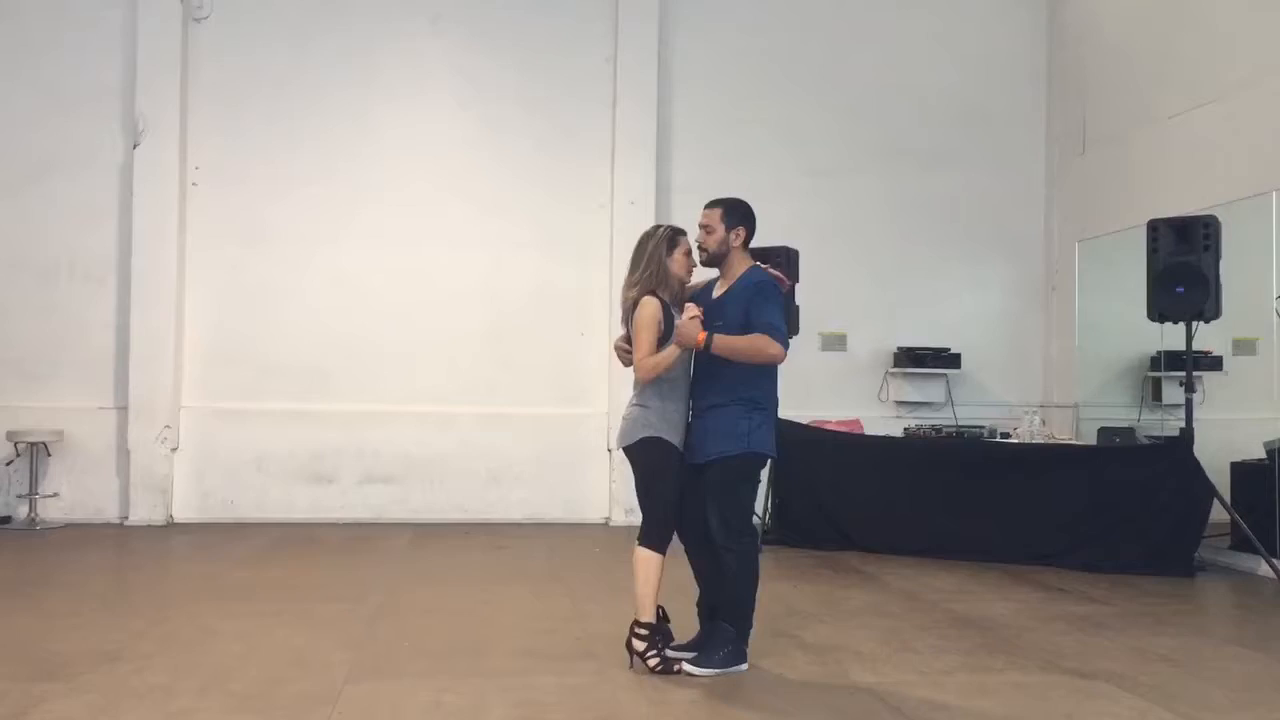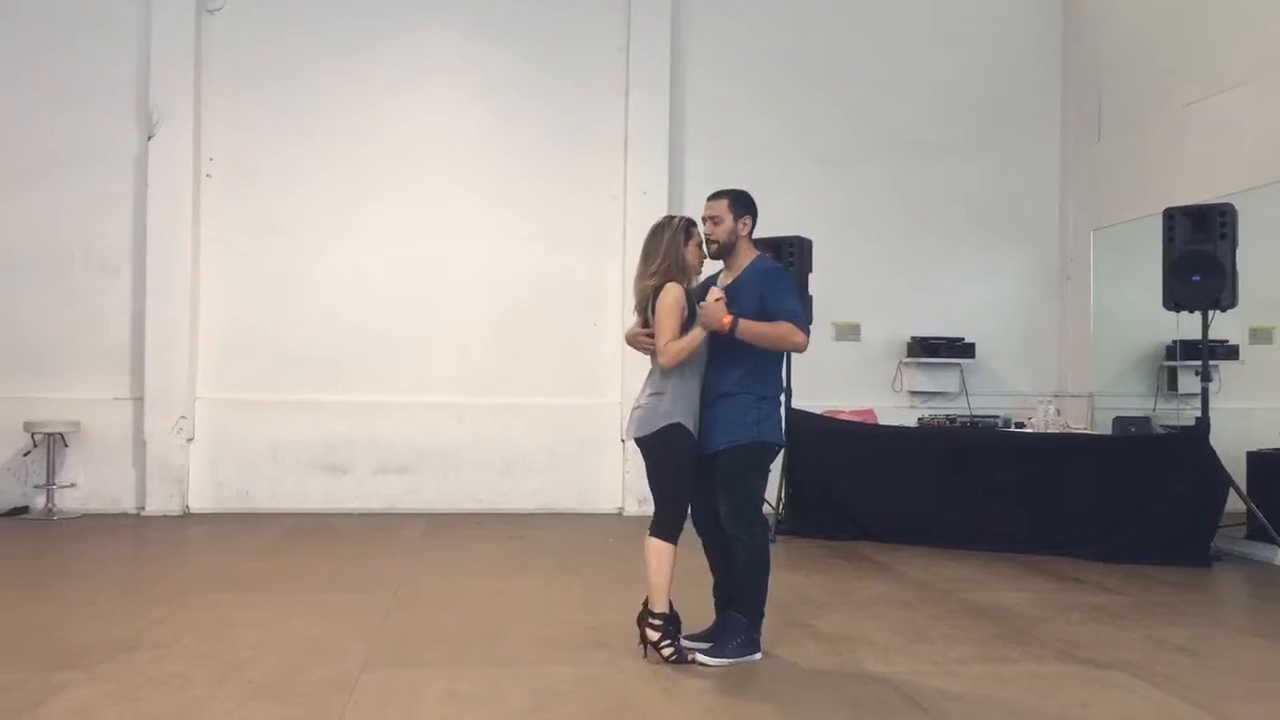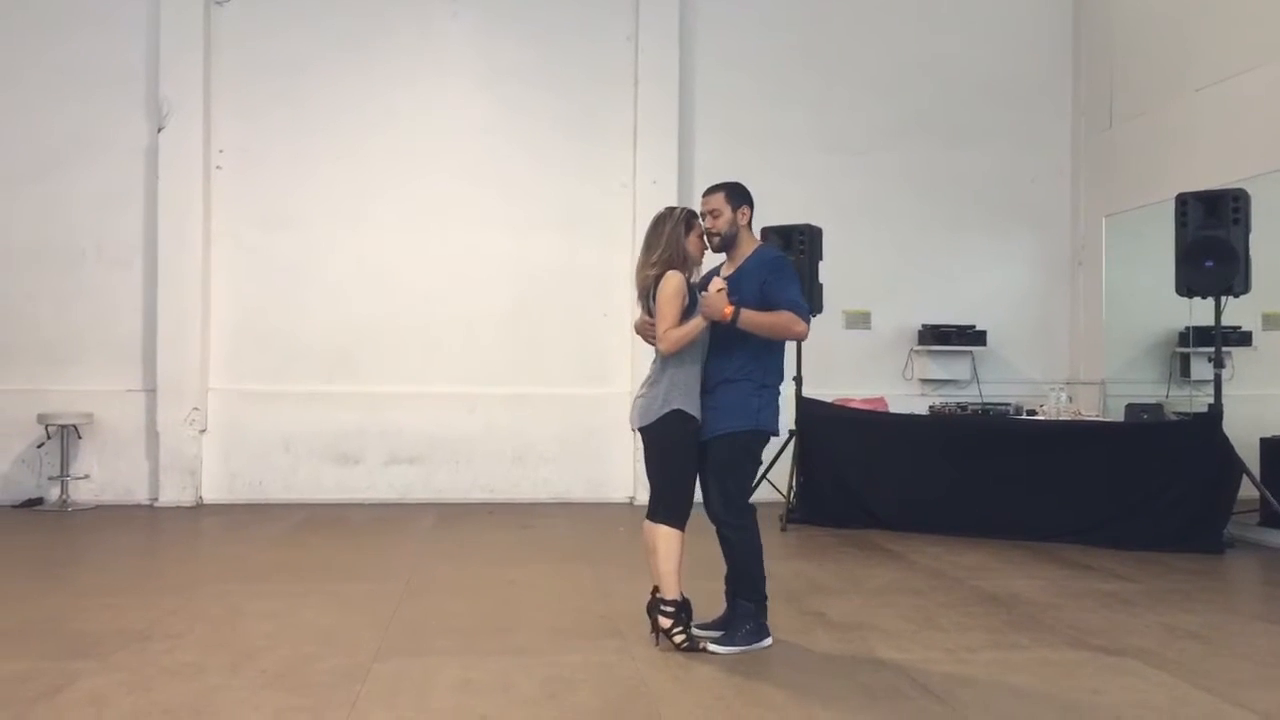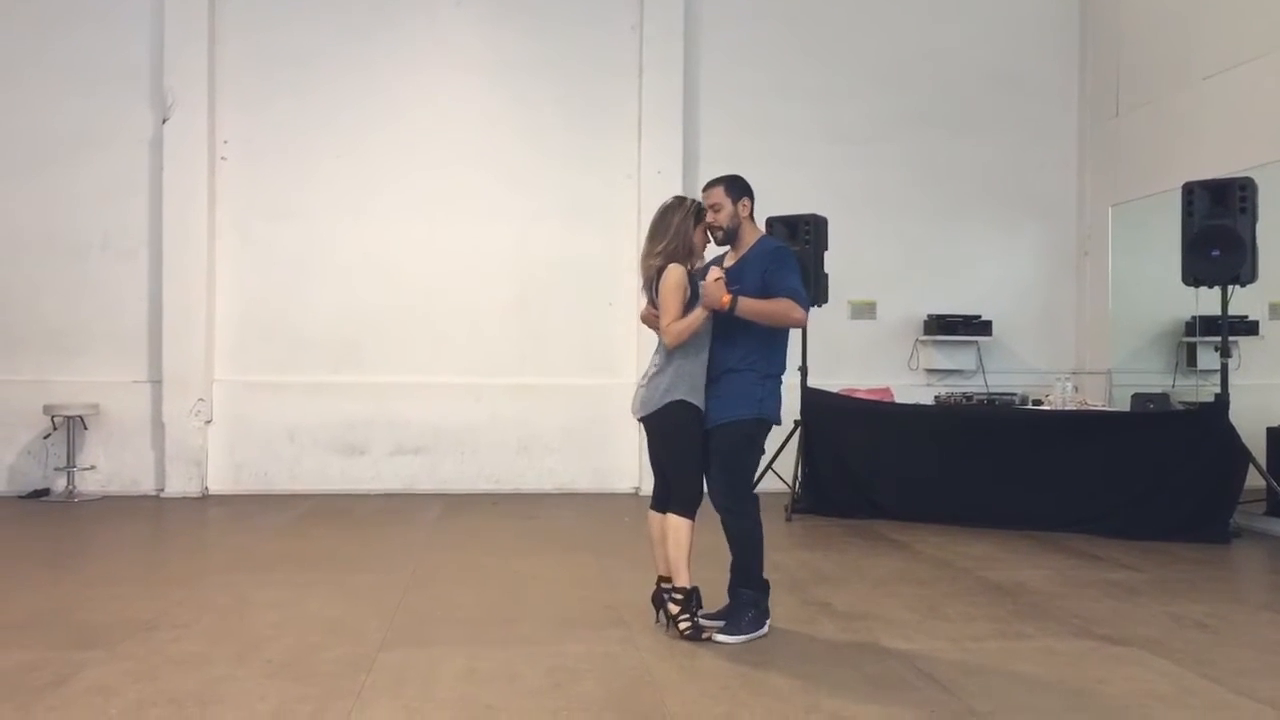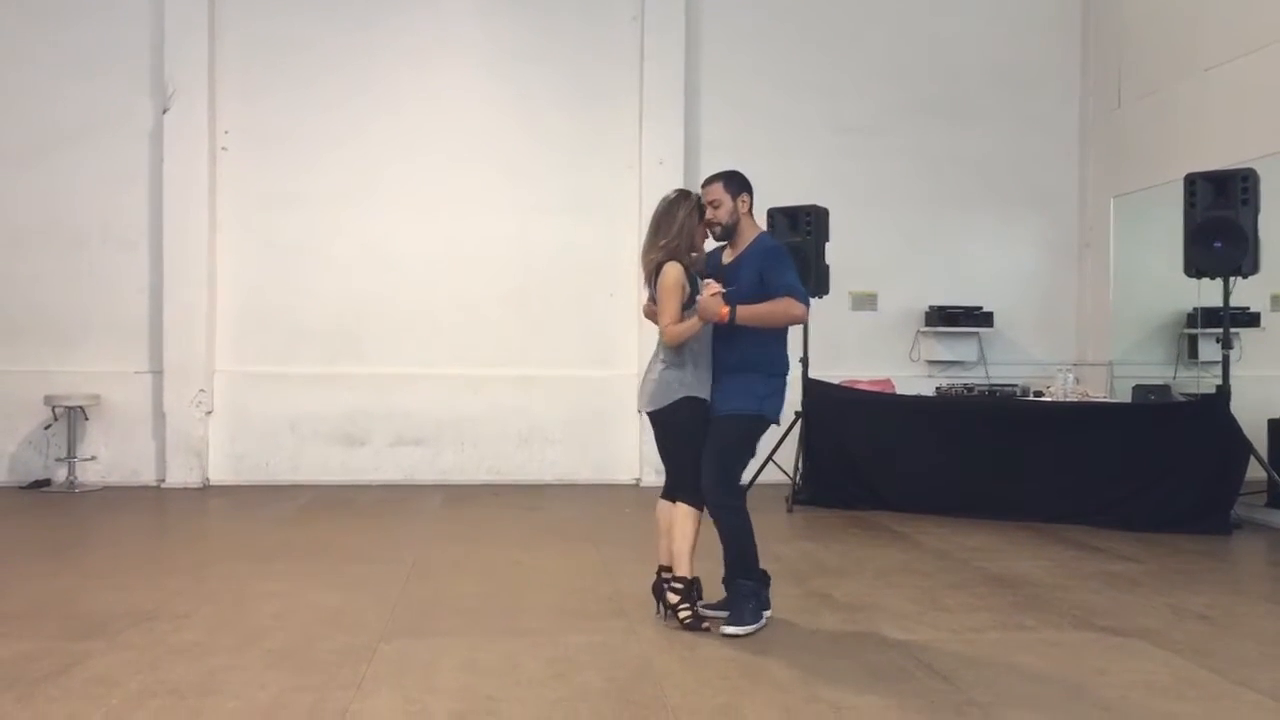
dt=0.4s
person 1, frame 1
left shoulder: (760, 288)
right shoulder: (707, 293)
left elbow: (774, 348)
right elbow: (669, 335)
left wrist: (703, 339)
right wrist: (631, 345)
left hip: (740, 435)
right hip: (703, 432)
left knee: (732, 534)
right knee: (692, 525)
left ankle: (732, 644)
right ankle: (711, 628)
person 1, frame 2
left shoulder: (770, 276)
right shoulder: (710, 286)
left elbow: (796, 337)
left wrist: (728, 323)
right wrist: (638, 334)
left hip: (747, 425)
right hip: (709, 424)
left knee: (741, 525)
right knee: (708, 521)
left ankle: (746, 634)
right ankle: (726, 621)
person 1, frame 3
left shoulder: (772, 265)
right shoulder: (712, 278)
left elbow: (797, 325)
left wrist: (730, 312)
right wrist: (648, 325)
left hip: (745, 411)
right hip: (711, 409)
left knee: (731, 508)
right knee: (719, 509)
left ankle: (753, 620)
right ankle: (738, 610)
person 1, frame 4
left shoulder: (773, 255)
right shoulder: (715, 266)
left elbow: (795, 311)
left wrist: (728, 301)
right wrist: (655, 315)
left hip: (747, 400)
right hip: (714, 398)
left knee: (734, 497)
right knee: (724, 497)
left ankle: (753, 606)
right ankle: (742, 600)
person 1, frame 5
left shoulder: (770, 253)
right shoulder: (713, 262)
left elbow: (796, 309)
right elbow: (686, 307)
left wrist: (727, 312)
left hip: (752, 391)
right hip: (719, 390)
left knee: (719, 485)
right knee: (716, 488)
left ankle: (750, 597)
right ankle: (742, 592)
person 2, frame 1
left shoulder: (675, 300)
right shoulder: (650, 303)
right elbow: (643, 370)
right wrist: (682, 340)
left hip: (666, 430)
right hip: (652, 431)
left knee: (659, 526)
right knee: (658, 528)
left ankle: (649, 617)
right ankle: (644, 633)
person 2, frame 2
left shoulder: (677, 293)
right shoulder: (673, 291)
right elbow: (667, 355)
right wrist: (707, 324)
left hip: (662, 418)
right hip: (667, 420)
left knee: (666, 515)
right knee: (670, 518)
left ankle: (655, 608)
right ankle: (658, 623)
person 2, frame 3
left shoulder: (673, 282)
right shoulder: (673, 279)
right elbow: (667, 340)
right wrist: (708, 314)
left hip: (663, 407)
right hip: (671, 408)
left knee: (661, 503)
right knee: (675, 506)
left ankle: (661, 597)
right ankle: (670, 609)
person 2, frame 4
left shoulder: (681, 273)
right shoulder: (676, 271)
right elbow: (671, 334)
right wrist: (709, 305)
left hip: (667, 398)
right hip: (673, 399)
left knee: (666, 493)
right knee: (686, 495)
left ankle: (666, 586)
right ankle: (680, 594)
person 2, frame 5
left shoulder: (683, 266)
right shoulder: (674, 268)
left elbow: (652, 312)
right elbow: (669, 334)
right wrist: (704, 315)
left hip: (667, 390)
right hip: (681, 391)
left knee: (678, 482)
right knee: (697, 487)
left ankle: (666, 577)
right ankle: (681, 586)
